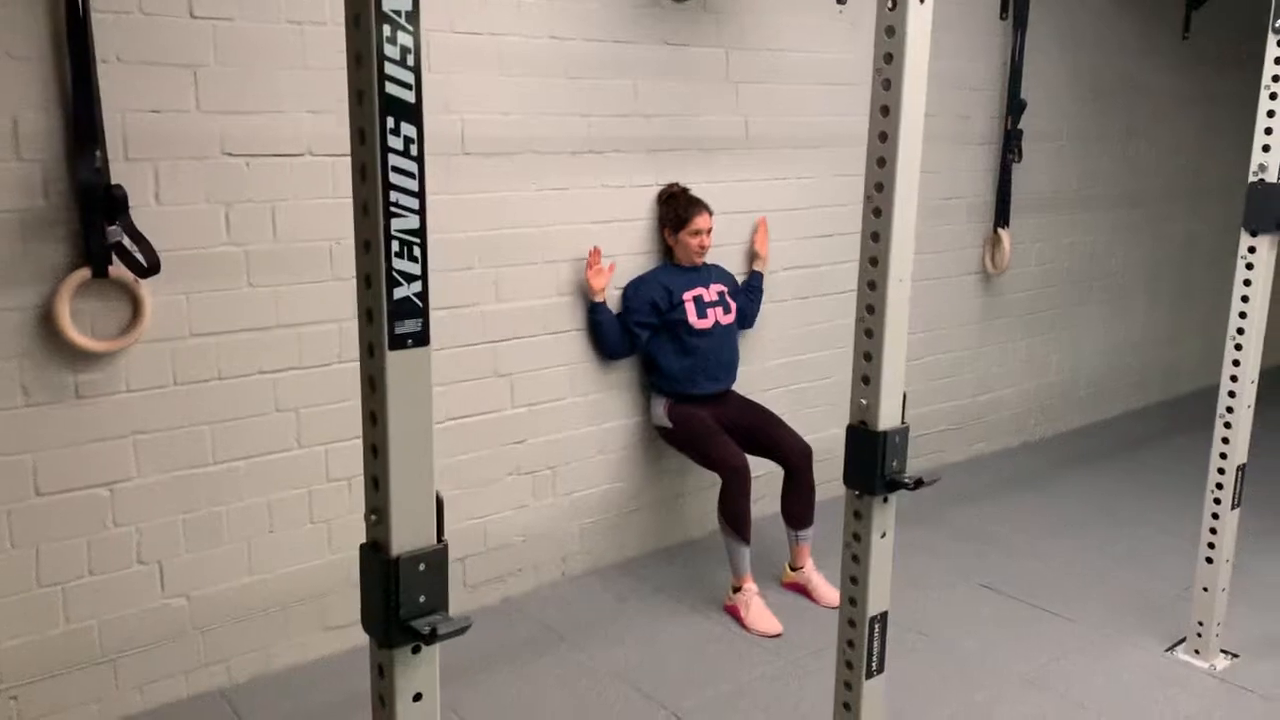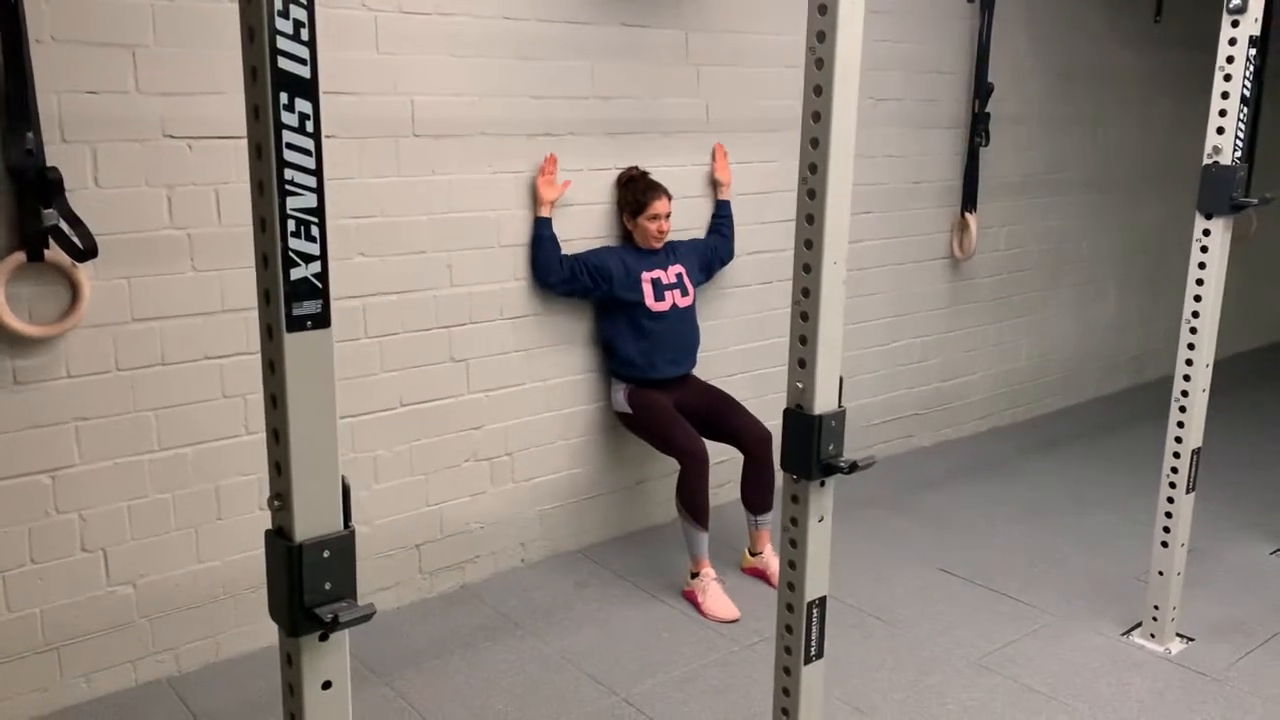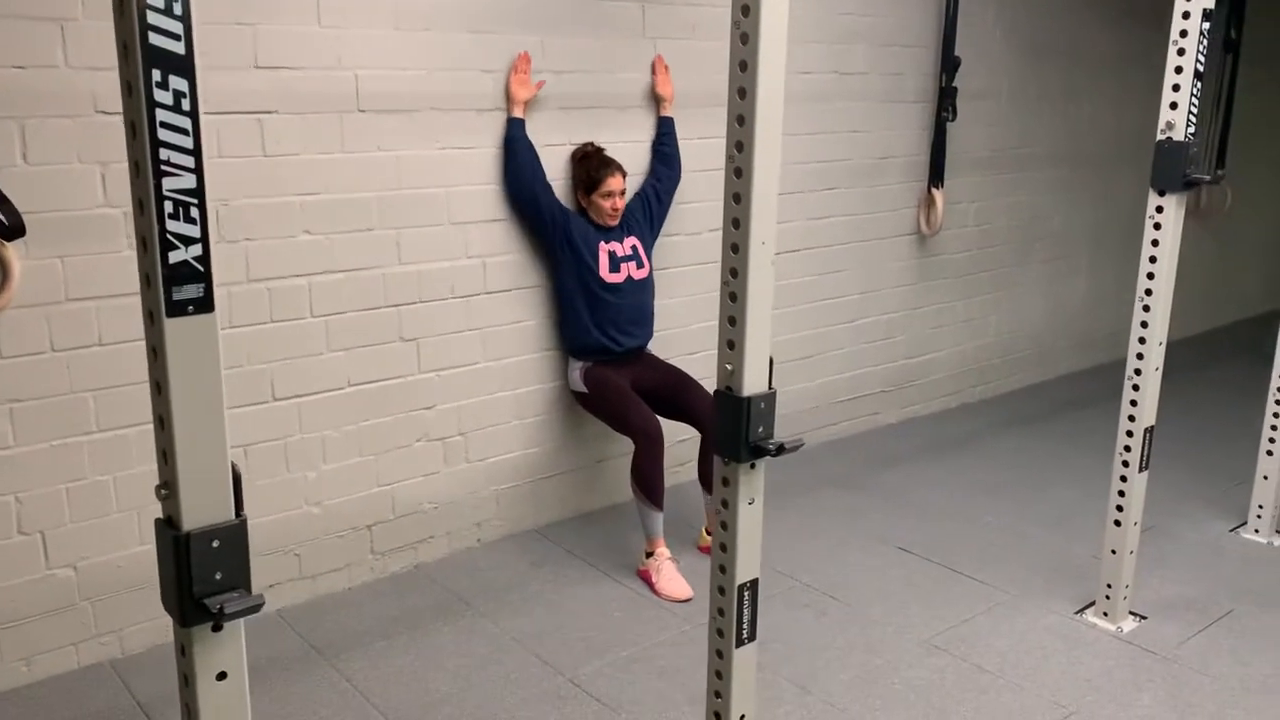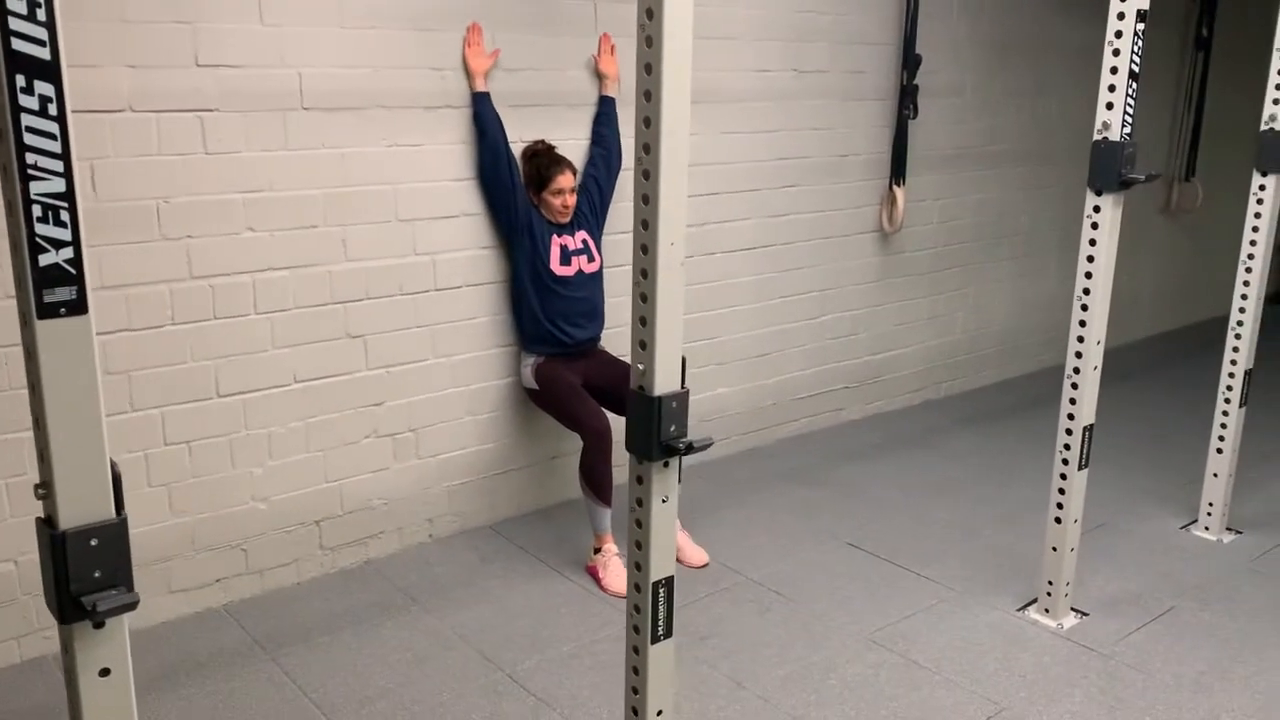
dt=1s
person 1, frame 1
left shoulder: (719, 277)
right shoulder: (652, 288)
left elbow: (745, 317)
right elbow: (616, 345)
left wrist: (759, 263)
right wrist: (598, 298)
left hip: (725, 399)
right hip: (678, 408)
left knee: (798, 453)
right knee: (735, 468)
left ankle: (800, 568)
right ankle: (743, 591)
person 1, frame 2
left shoulder: (684, 255)
right shoulder: (611, 264)
left elbow: (722, 247)
right elbow: (552, 273)
left wrist: (723, 192)
right wrist: (544, 210)
left hip: (686, 383)
right hip: (638, 392)
left knee: (758, 439)
right knee: (693, 453)
left ankle: (760, 552)
right ankle: (701, 577)
person 1, frame 3
left shoulder: (639, 221)
right shoulder: (566, 232)
left elbow: (666, 171)
right elbow: (525, 183)
left wrist: (665, 107)
right wrist: (518, 110)
left hip: (641, 360)
right hip: (593, 369)
left knee: (714, 417)
right knee: (648, 432)
left ankle: (715, 530)
right ankle: (655, 556)
person 1, frame 4
left shoulder: (587, 215)
right shoulder: (523, 225)
left elbow: (607, 152)
right elbow: (495, 157)
left wrist: (608, 84)
right wrist: (478, 82)
left hip: (593, 356)
right hip: (546, 365)
right knee: (597, 430)
left ankle: (669, 527)
right ankle: (604, 552)
